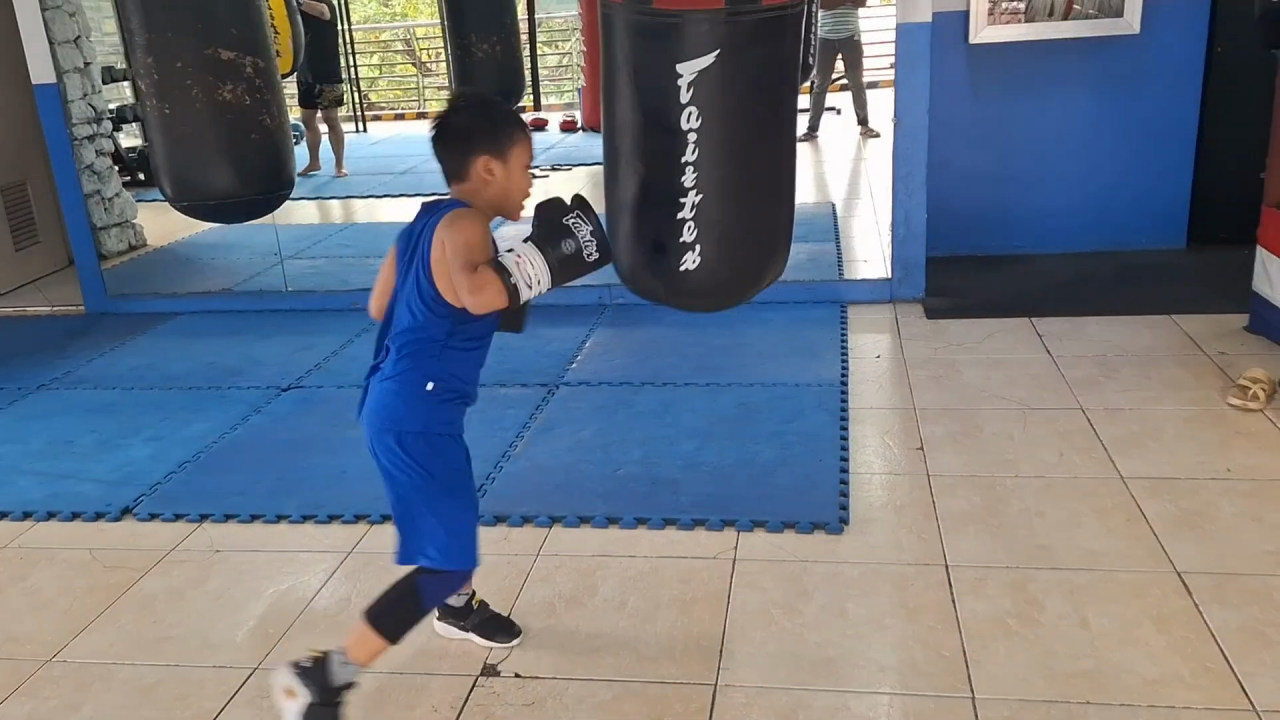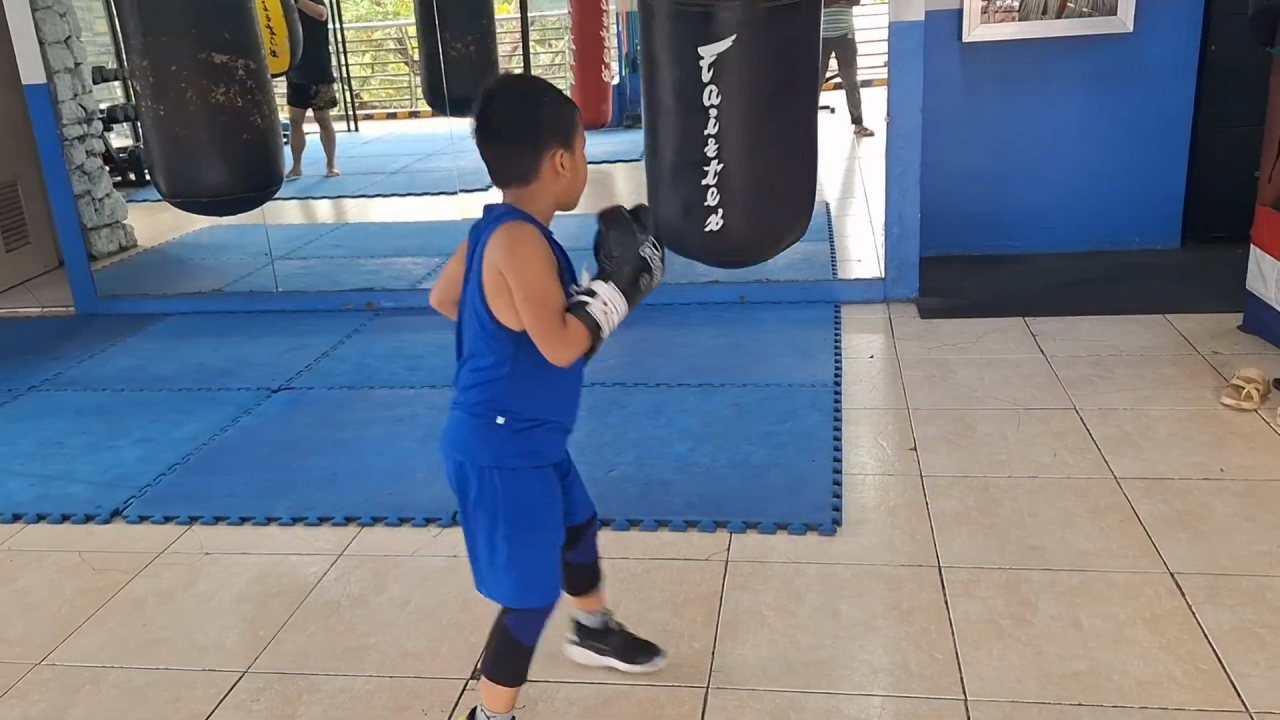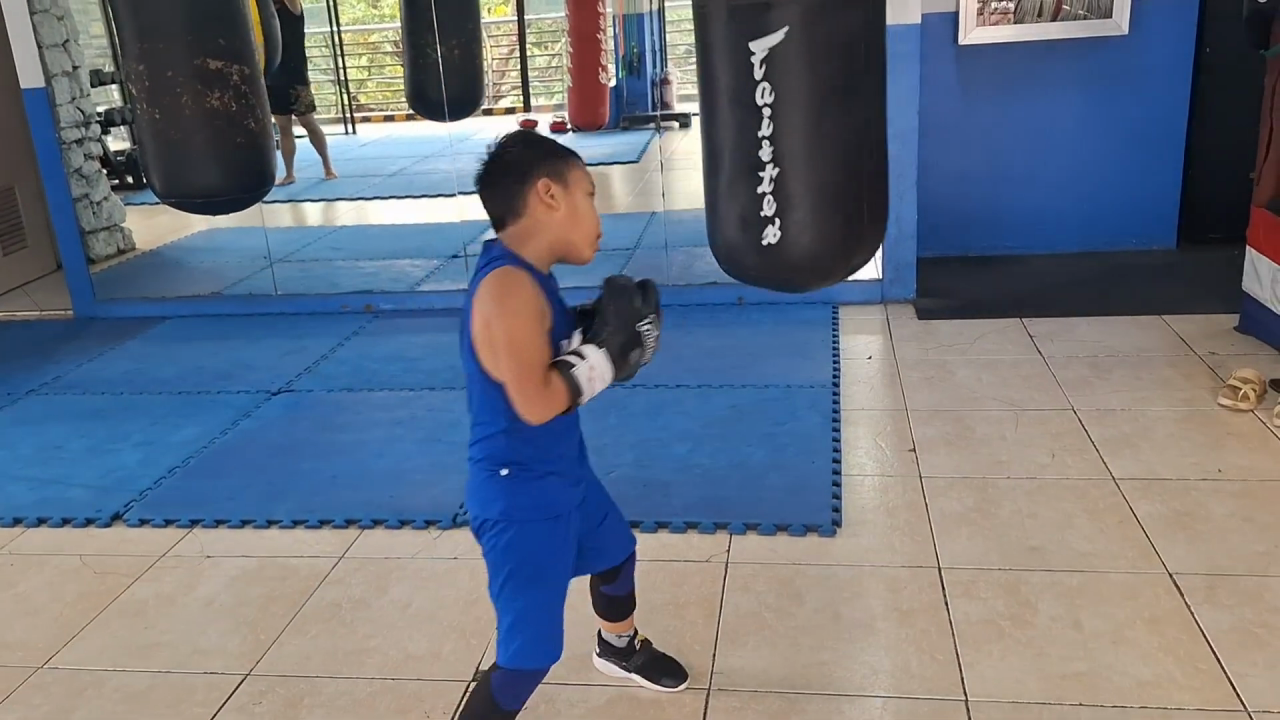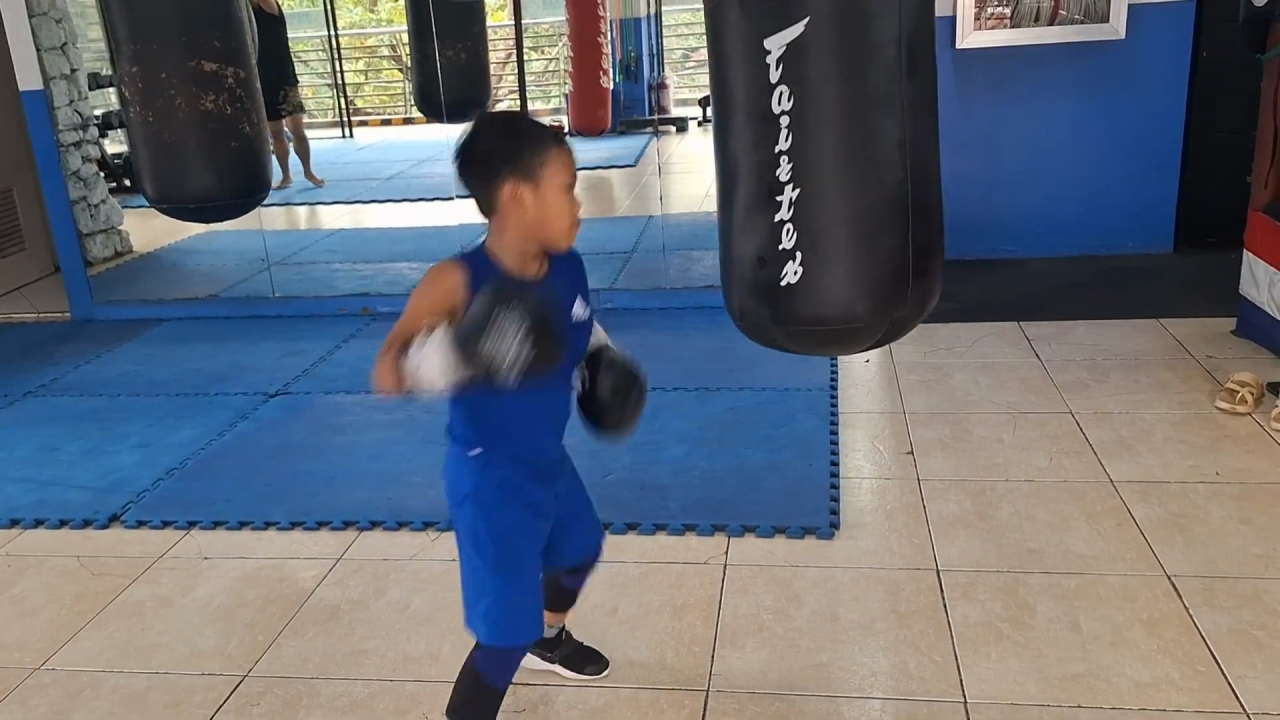
dt=0.5s
person 1, frame 1
left shoulder: (421, 228)
right shoulder: (464, 226)
left elbow: (381, 307)
right elbow: (479, 291)
right wrist: (546, 258)
left hip: (402, 406)
right hip: (416, 416)
left knee: (453, 517)
right knee: (447, 561)
left ankle: (459, 607)
person 1, frame 2
left shoulder: (496, 228)
right shoulder: (521, 239)
left elbow: (443, 297)
right elbow: (563, 347)
right wrist: (621, 281)
left hip: (530, 437)
right hip: (500, 450)
left knee: (578, 526)
right knee: (533, 594)
left ankle: (593, 632)
person 1, frame 3
left shoulder: (521, 274)
right shoulder: (508, 287)
right elbow: (538, 403)
left wrist: (593, 328)
right wrist: (609, 349)
left hip: (560, 476)
right hip: (519, 494)
left knee: (615, 555)
right knee: (530, 654)
left ankle: (620, 647)
person 1, frame 4
left shoulder: (569, 268)
right shoulder: (456, 281)
right elbow: (389, 374)
left wrist: (602, 361)
right wrist: (464, 354)
left hip: (547, 462)
right hip: (491, 478)
left knee: (580, 553)
right knee: (506, 633)
left ankle: (549, 635)
